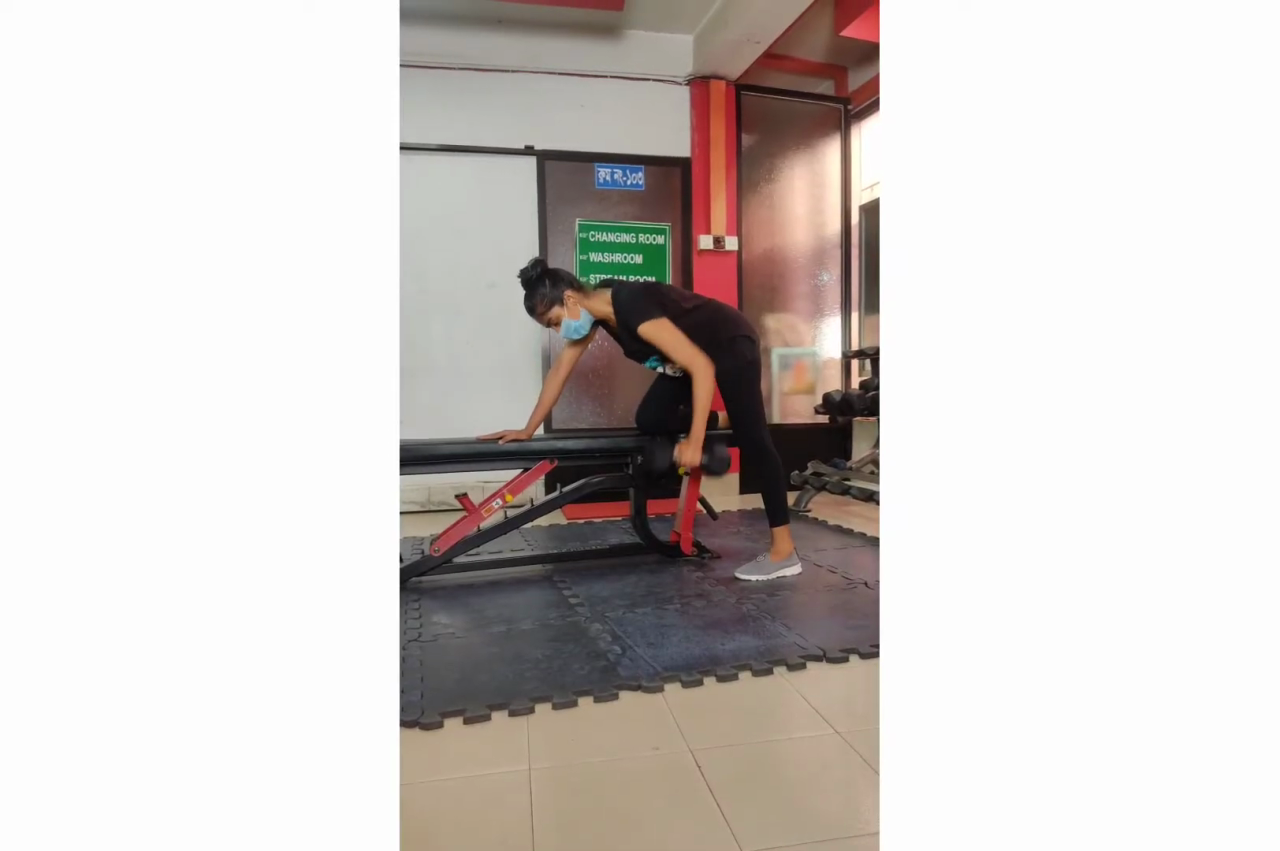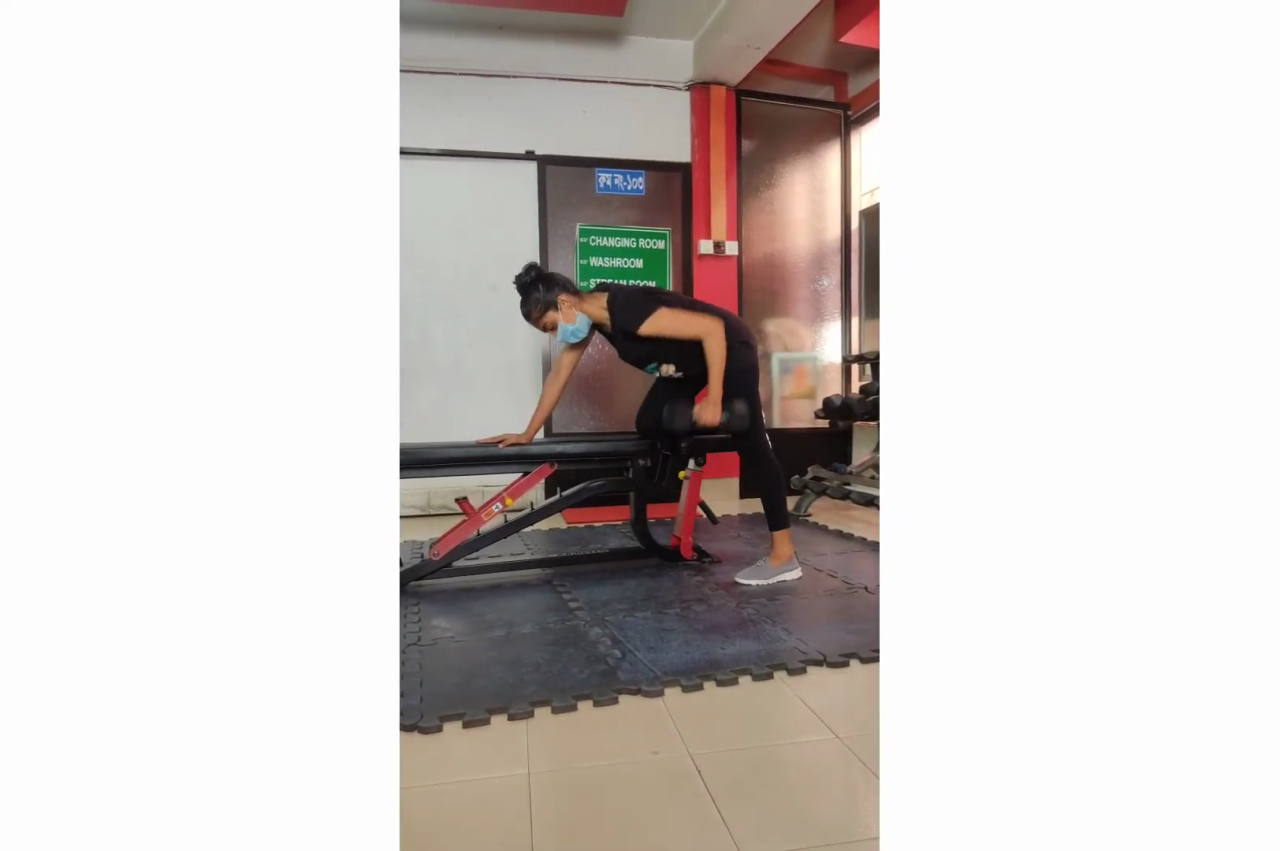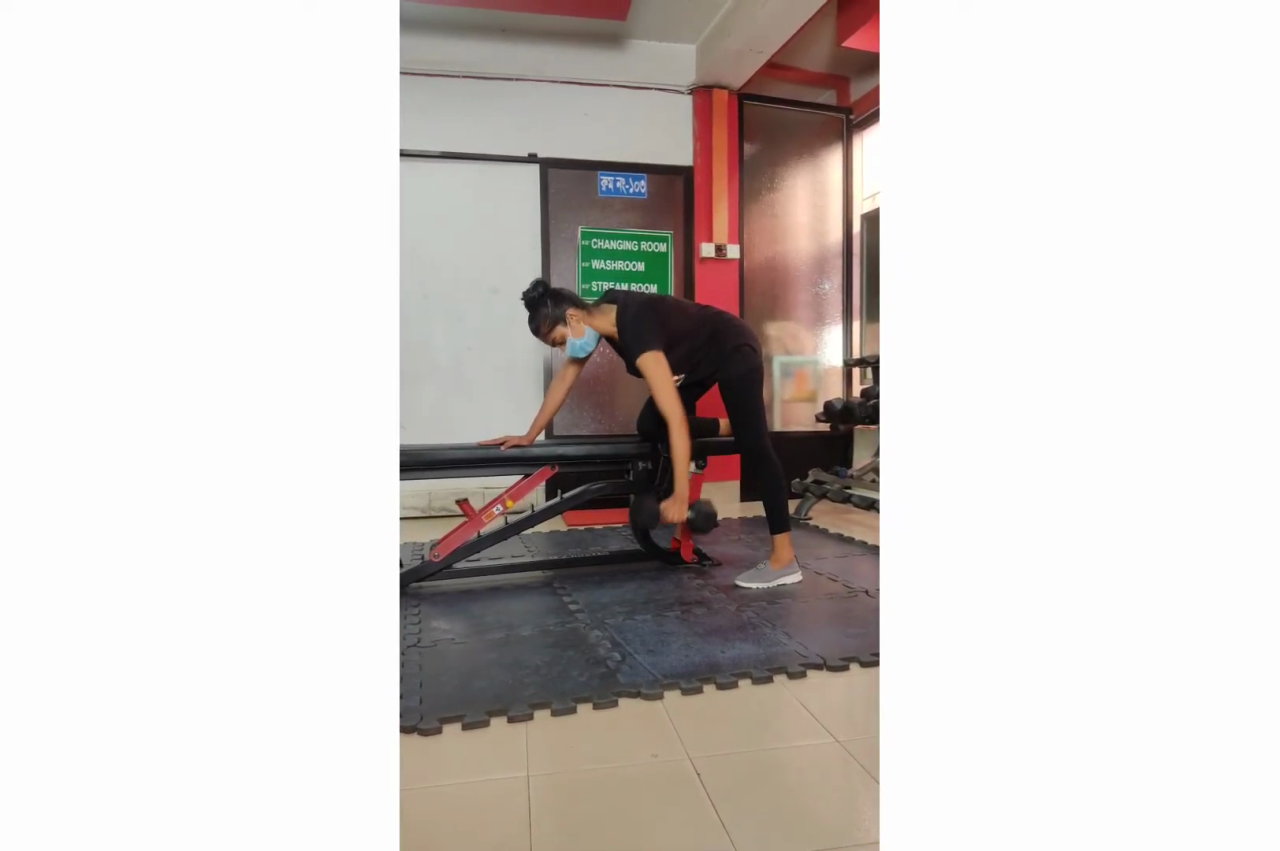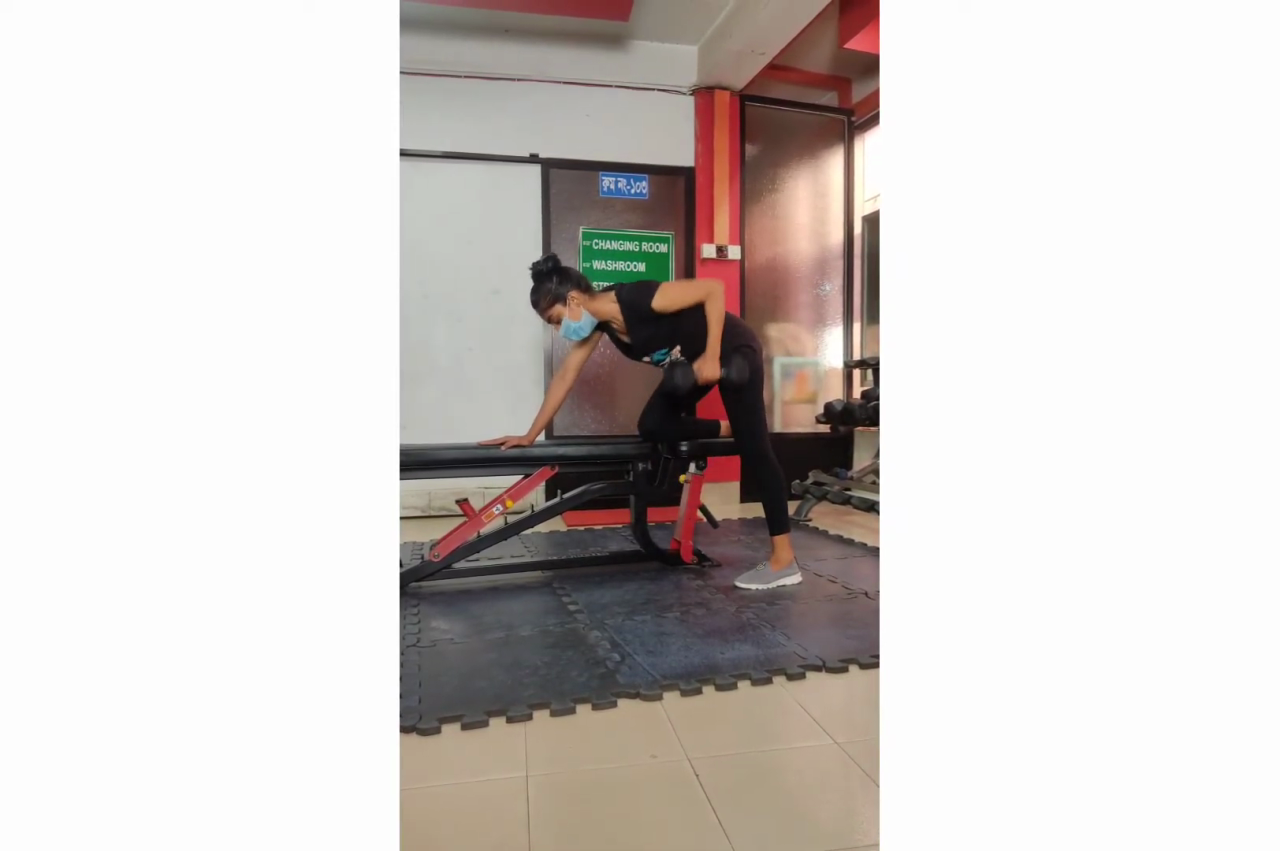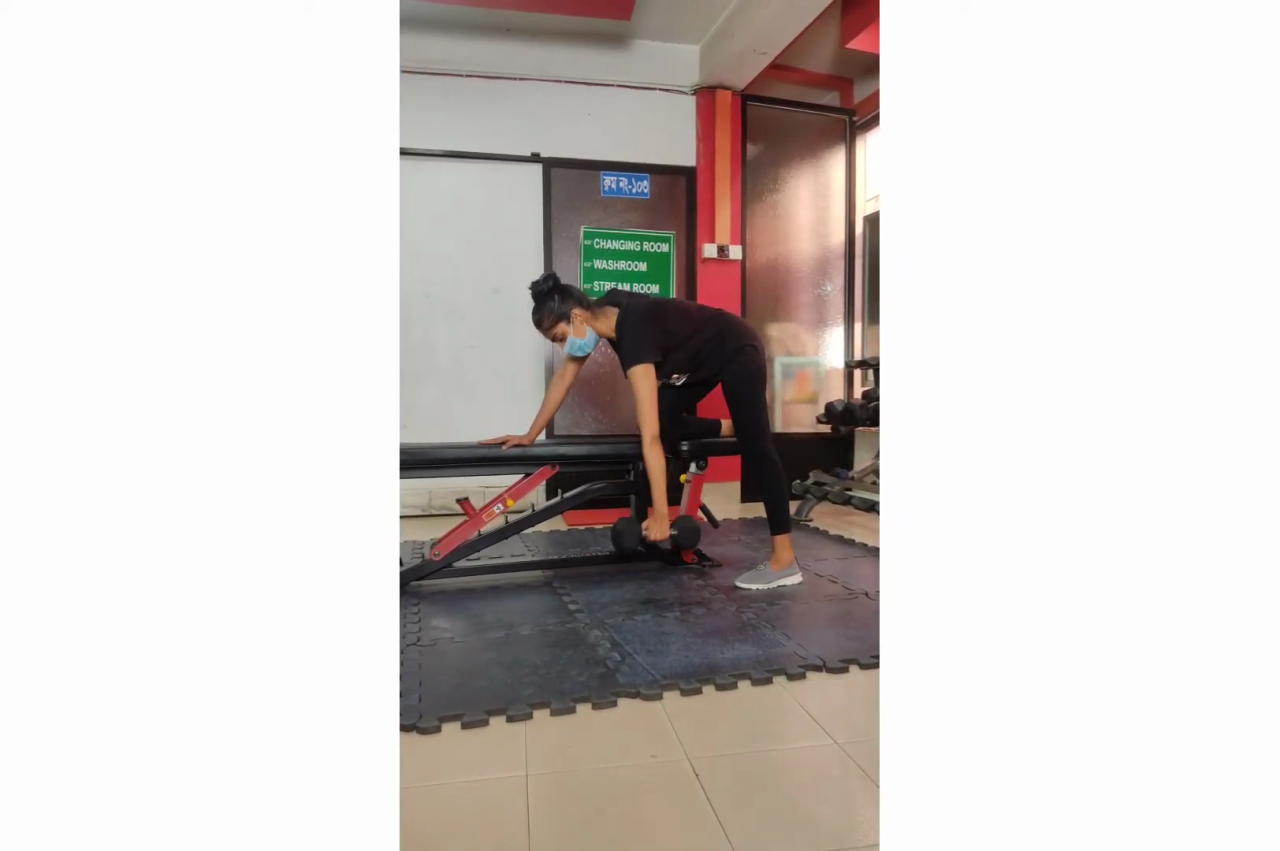
dt=1s
person 1, frame 1
left shoulder: (632, 308)
right shoulder: (595, 303)
left elbow: (702, 368)
right elbow: (562, 367)
left wrist: (694, 441)
right wrist: (528, 430)
left hip: (731, 343)
right hip: (694, 350)
left knee: (753, 443)
right knee: (650, 420)
left ankle: (784, 551)
right ankle: (732, 420)
person 1, frame 2
left shoulder: (628, 312)
right shoulder: (591, 311)
left elbow: (712, 329)
right elbow: (560, 372)
left wrist: (713, 400)
right wrist: (528, 434)
left hip: (729, 345)
right hip: (690, 356)
left knee: (751, 447)
right knee: (649, 425)
left ankle: (784, 556)
person 1, frame 3
left shoulder: (636, 329)
right shoulder: (599, 314)
left elbow: (676, 418)
right elbow: (565, 377)
left wrist: (680, 495)
right wrist: (530, 436)
left hip: (733, 350)
right hip: (695, 357)
left knee: (754, 449)
right knee: (649, 428)
left ankle: (784, 559)
right ankle: (732, 427)
person 1, frame 4
left shoulder: (638, 300)
right shoulder: (599, 317)
left elbow: (713, 288)
right elbow: (565, 376)
left wrist: (712, 357)
right wrist: (530, 436)
left hip: (732, 351)
right hip: (690, 360)
left knee: (754, 450)
right knee: (652, 427)
left ankle: (784, 560)
right ankle: (732, 429)
person 1, frame 5
left shoulder: (635, 334)
right shoulder: (601, 312)
left elbow: (651, 437)
right elbow: (565, 376)
left wrist: (661, 514)
right wrist: (530, 436)
left hip: (736, 350)
right hip: (699, 358)
left knee: (756, 450)
right knee: (662, 422)
left ankle: (784, 560)
right ankle: (733, 428)
